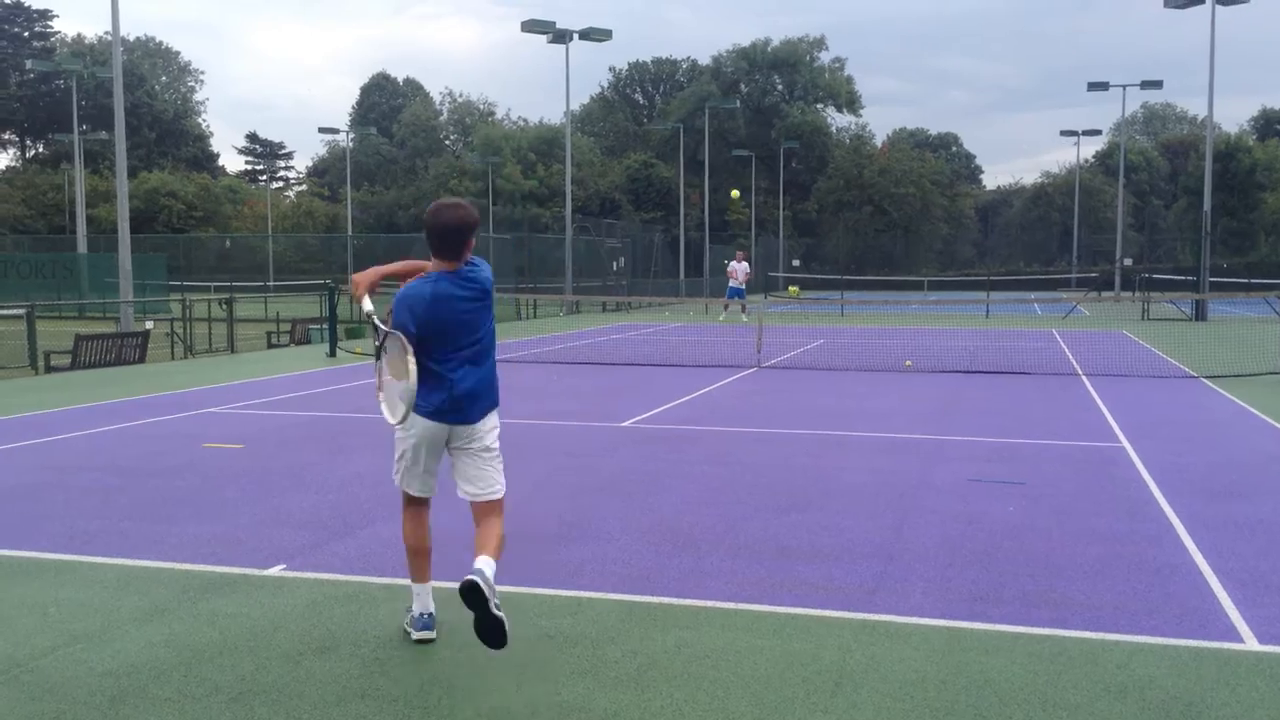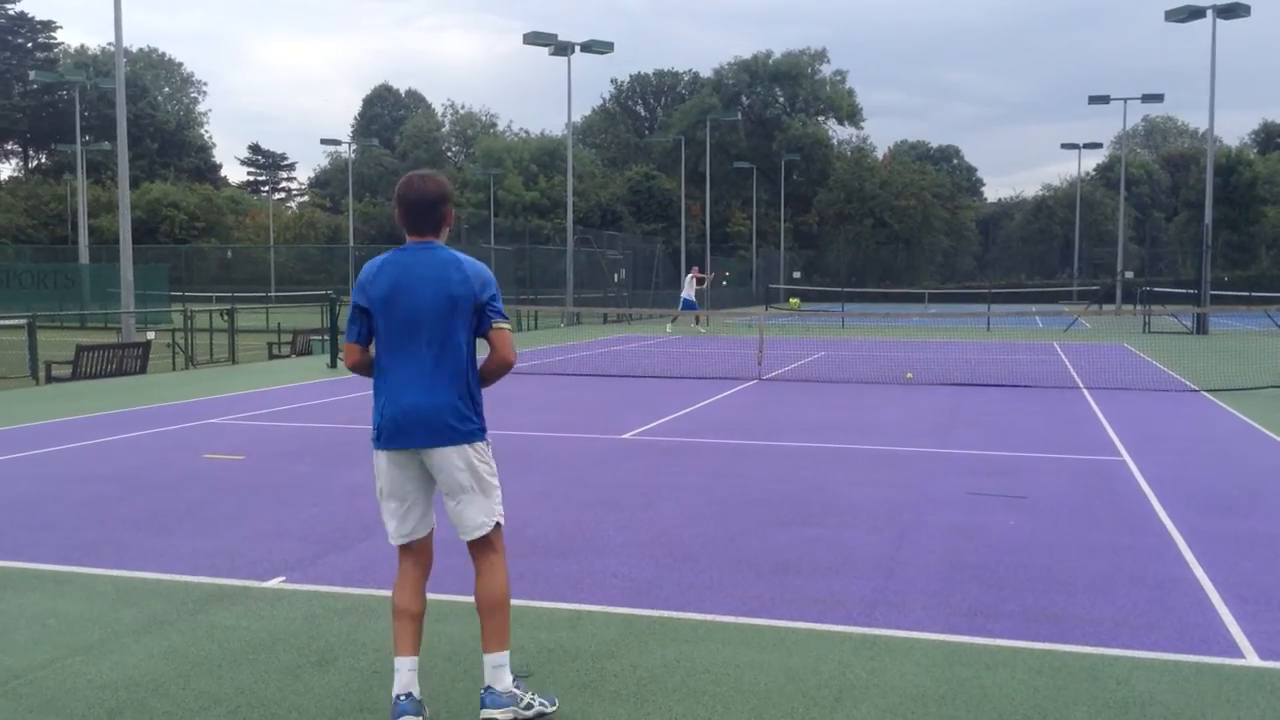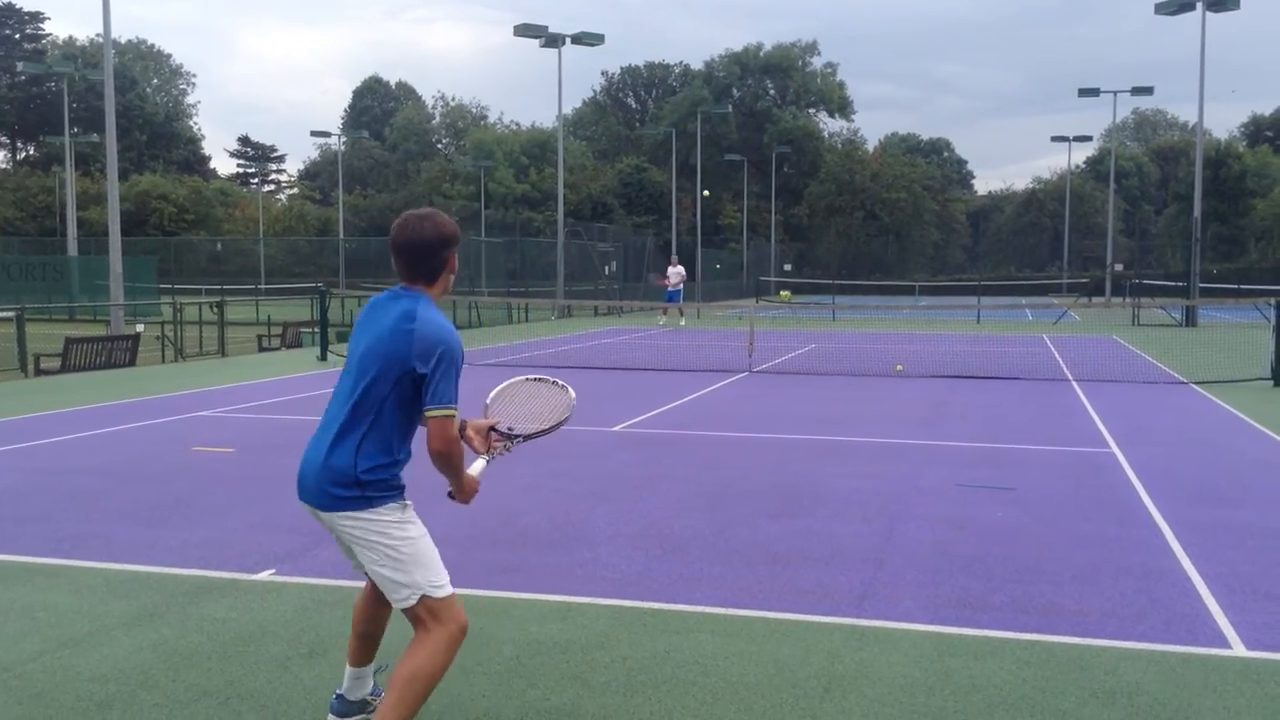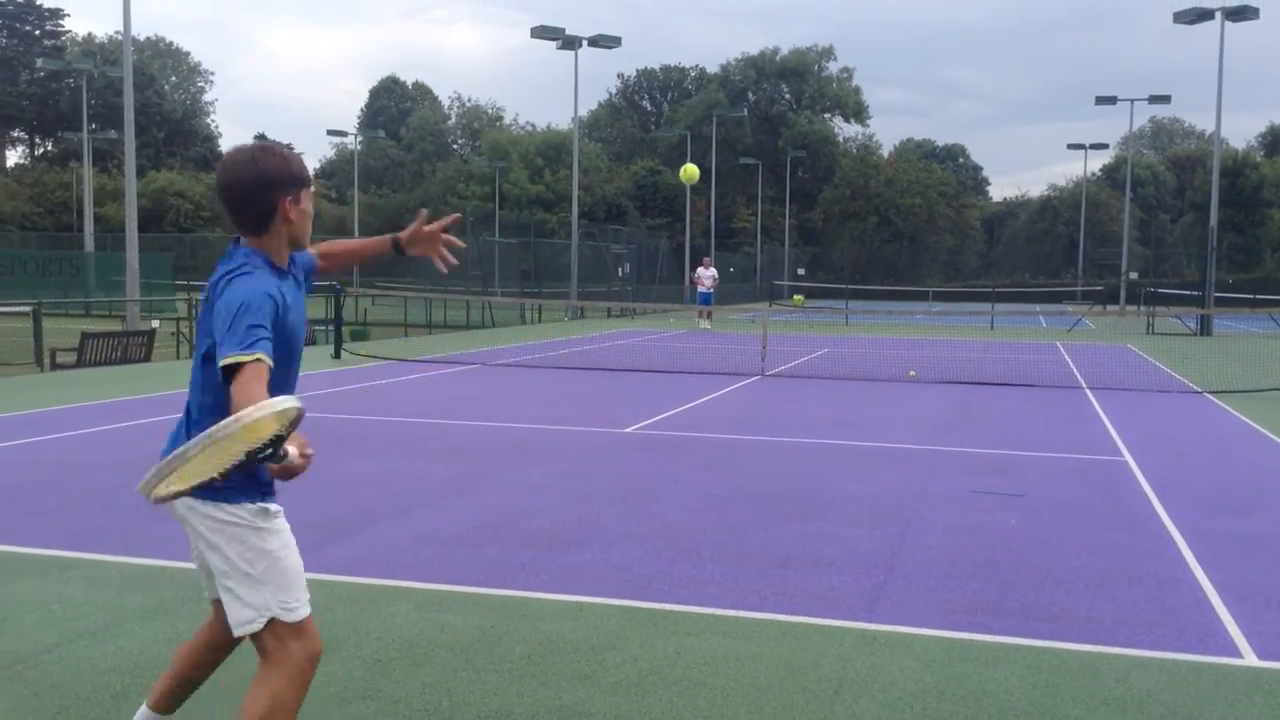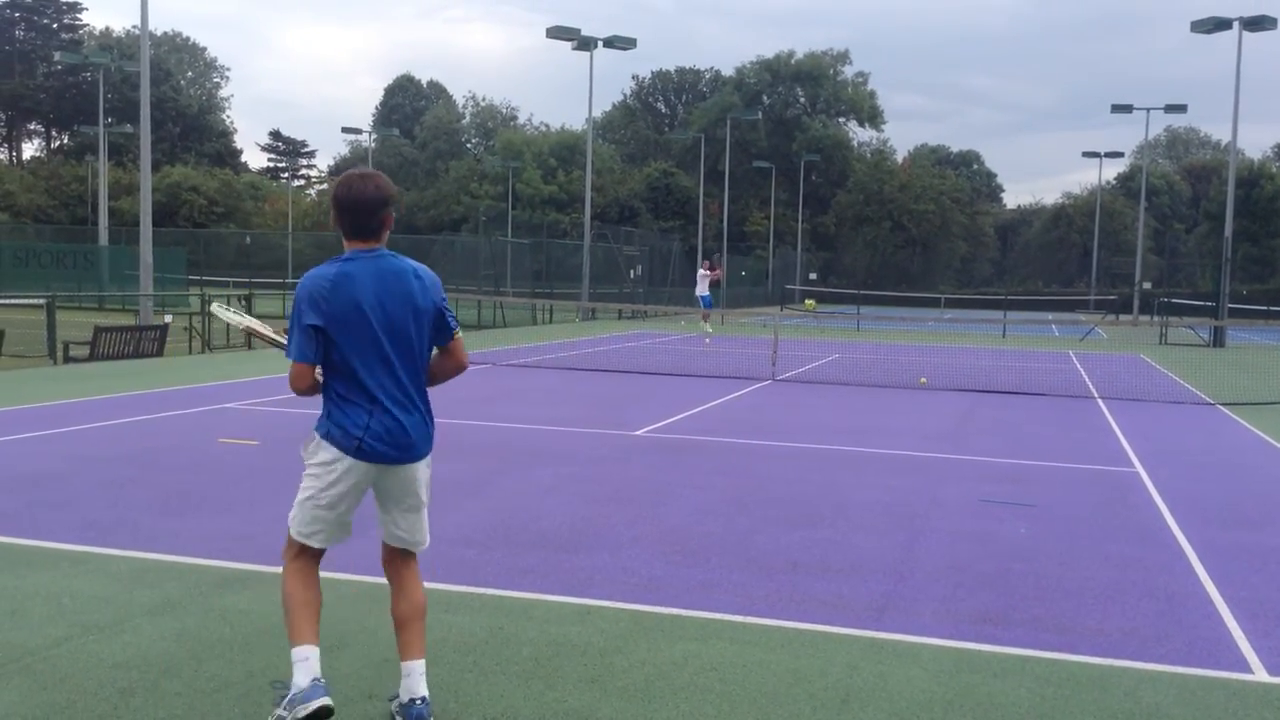
dt=1s
person 1, frame 1
left shoulder: (409, 300)
right shoulder: (481, 274)
right elbow: (431, 265)
right wrist: (376, 273)
left hip: (428, 414)
right hip: (478, 415)
left knee: (415, 506)
right knee: (490, 518)
left ankle: (422, 612)
right ankle: (478, 578)
person 1, frame 2
left shoulder: (372, 275)
right shoulder: (476, 276)
left elbow: (354, 359)
right elbow: (504, 356)
left hip: (394, 433)
right hip: (456, 432)
left knee: (412, 560)
right knee: (488, 552)
person 1, frame 3
left shoulder: (376, 310)
right shoulder: (437, 334)
right elbow: (441, 444)
left wrist: (465, 426)
right wrist: (462, 482)
left hip: (321, 481)
right hip: (362, 493)
left knee: (383, 583)
right knee: (444, 623)
person 1, frame 4
left shoulder: (274, 268)
right shoulder: (253, 292)
left elbow: (312, 260)
right elbow: (246, 393)
left wrist: (398, 241)
right hip: (230, 493)
left knee: (237, 617)
right knee: (295, 649)
person 1, frame 5
left shoulder: (317, 287)
right shoulder: (423, 280)
left elbow: (302, 383)
right elbow: (456, 362)
left hip: (343, 444)
right hip: (408, 444)
left knee: (301, 558)
right knee: (403, 562)
